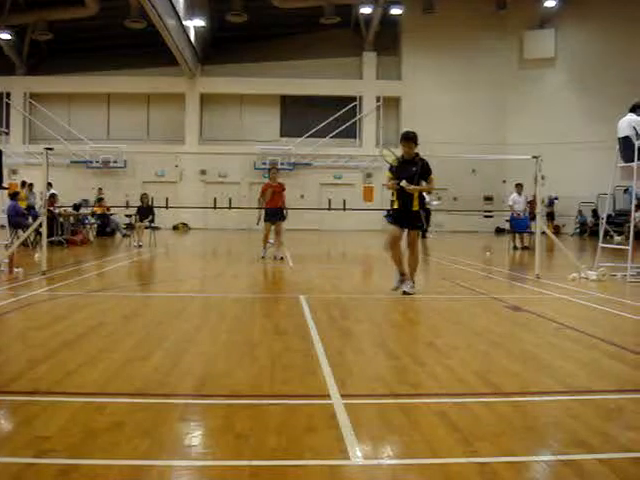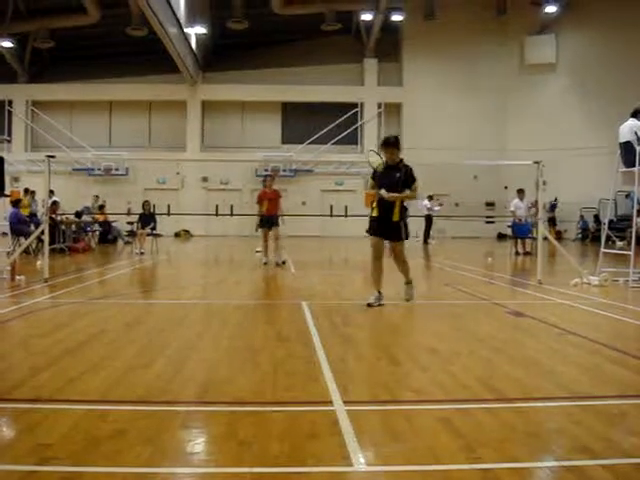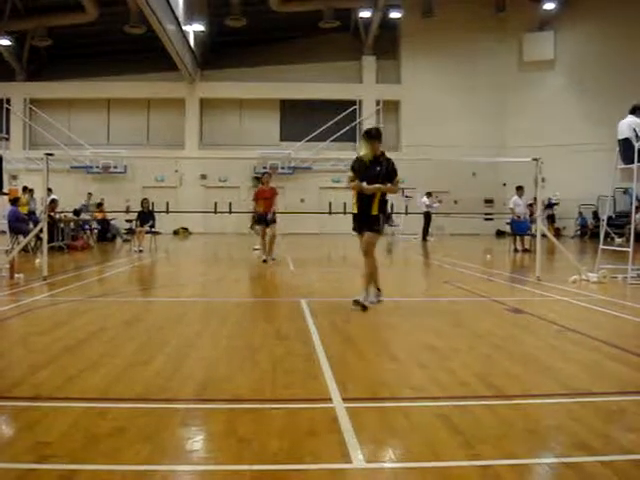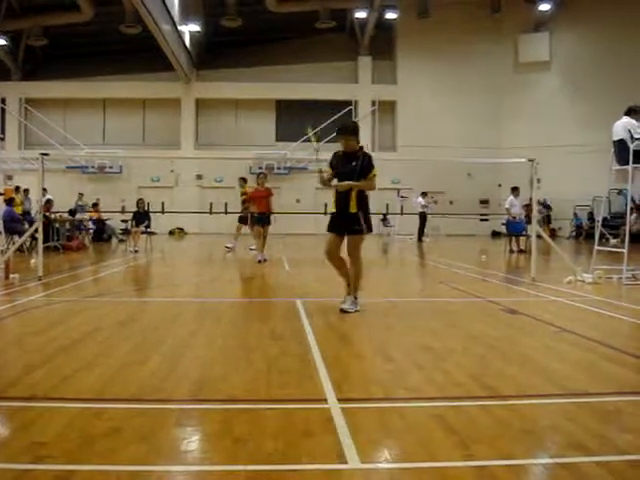
dt=0.3s
person 1, frame 1
left shoulder: (422, 163)
right shoulder: (395, 163)
left elbow: (430, 186)
right elbow: (389, 183)
left wrist: (417, 188)
right wrist: (391, 185)
left hip: (415, 208)
right hip: (398, 207)
left knee: (412, 245)
right knee: (392, 241)
left ankle: (410, 281)
right ankle: (401, 273)
person 1, frame 2
left shoulder: (406, 170)
right shoulder: (378, 169)
left elbow: (414, 194)
right elbow: (370, 189)
left wrist: (398, 196)
right wrist: (374, 193)
left hip: (396, 218)
right hip: (377, 216)
left knee: (397, 255)
right knee: (375, 254)
left ankle: (408, 282)
right ankle: (378, 293)
person 1, frame 3
left shoulder: (387, 163)
right shoulder: (358, 161)
left elbow: (395, 188)
right elbow: (349, 183)
left wrist: (379, 187)
right wrist: (354, 185)
left hip: (376, 212)
right hip: (359, 211)
left knee: (368, 250)
right knee: (367, 252)
left ankle: (367, 294)
right ankle: (375, 291)
person 1, frame 4
left shoulder: (365, 158)
right shoulder: (336, 157)
left elbow: (371, 185)
right elbow: (330, 178)
left wrist: (350, 184)
right wrist: (324, 180)
left hip: (357, 210)
right hip: (338, 210)
left knee: (353, 253)
right knee: (330, 252)
left ankle: (353, 297)
right ankle: (350, 285)
